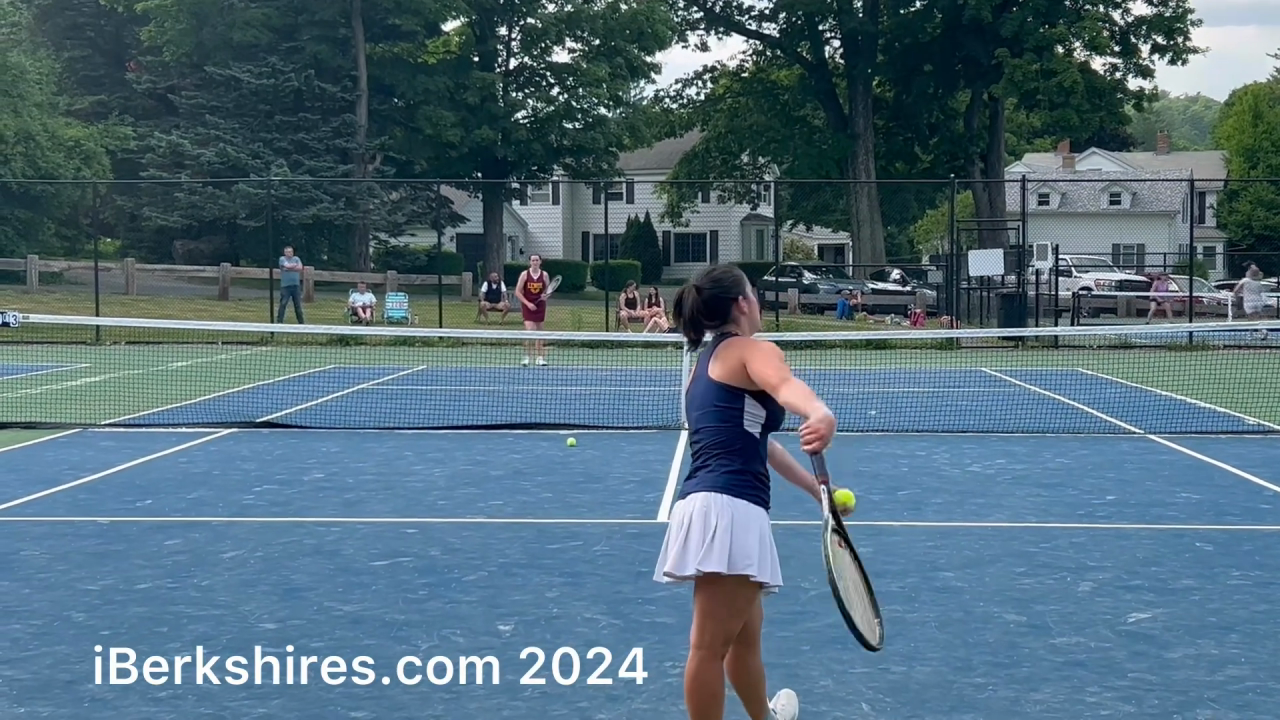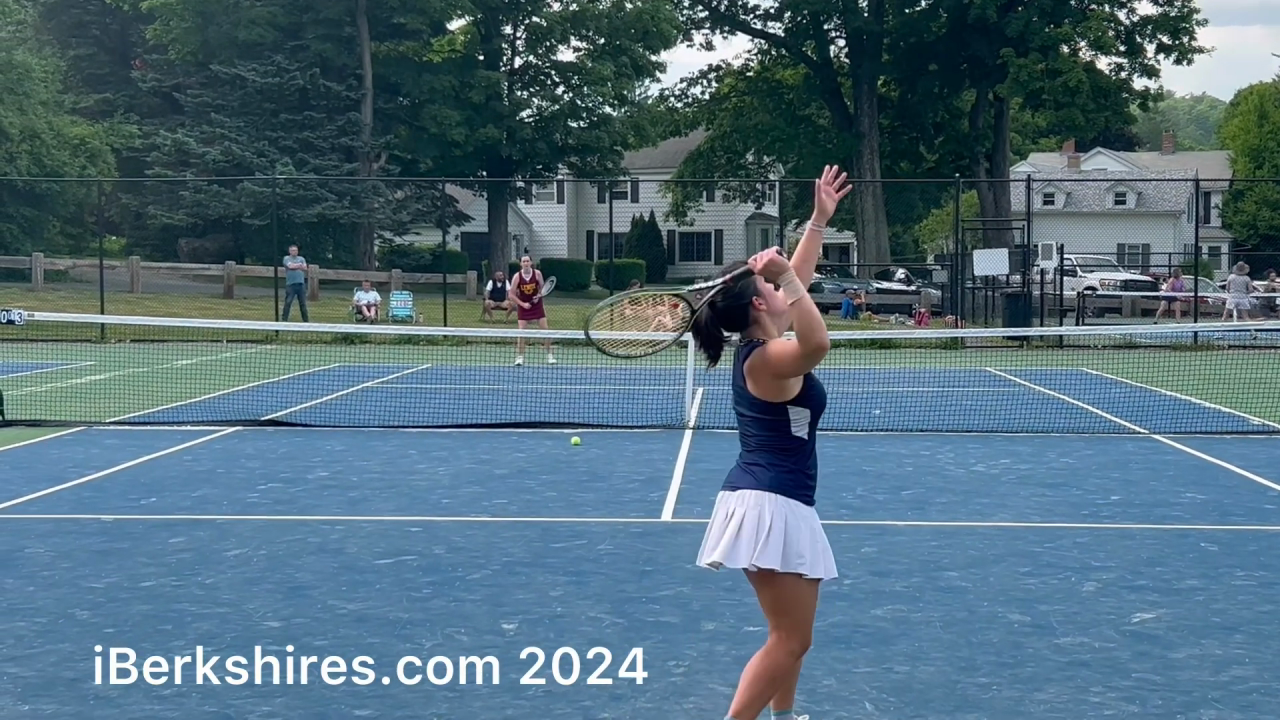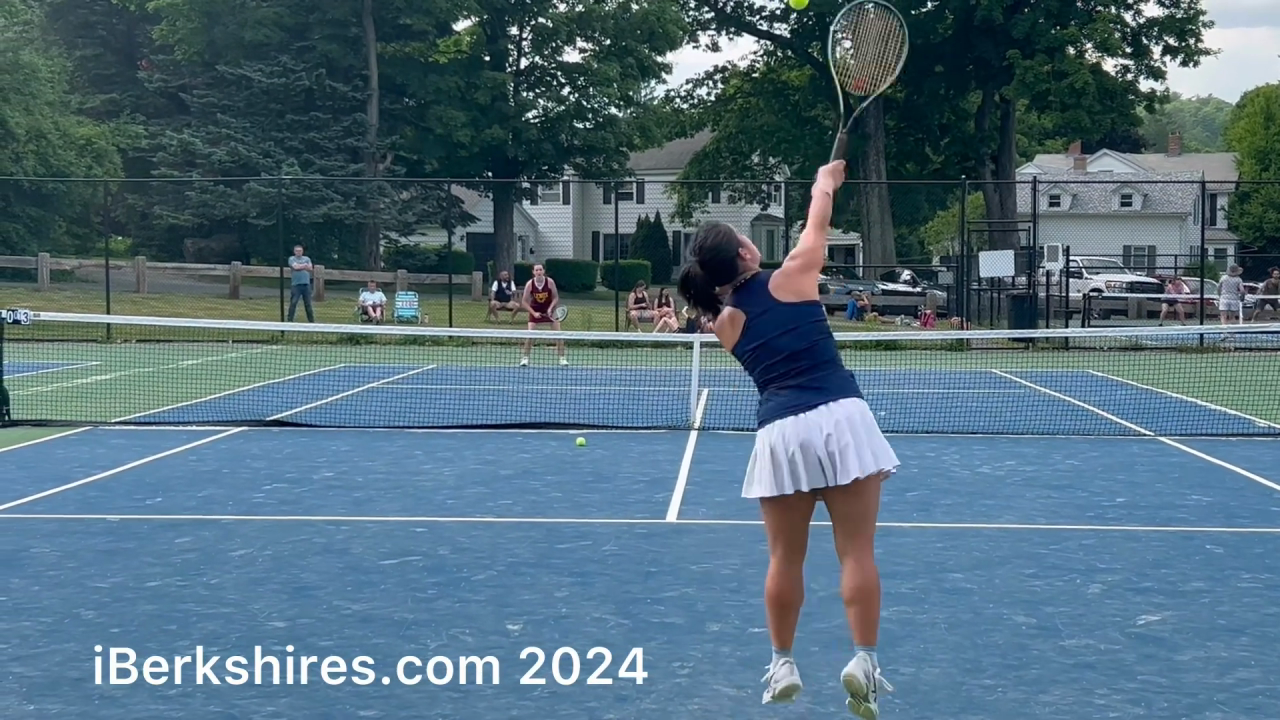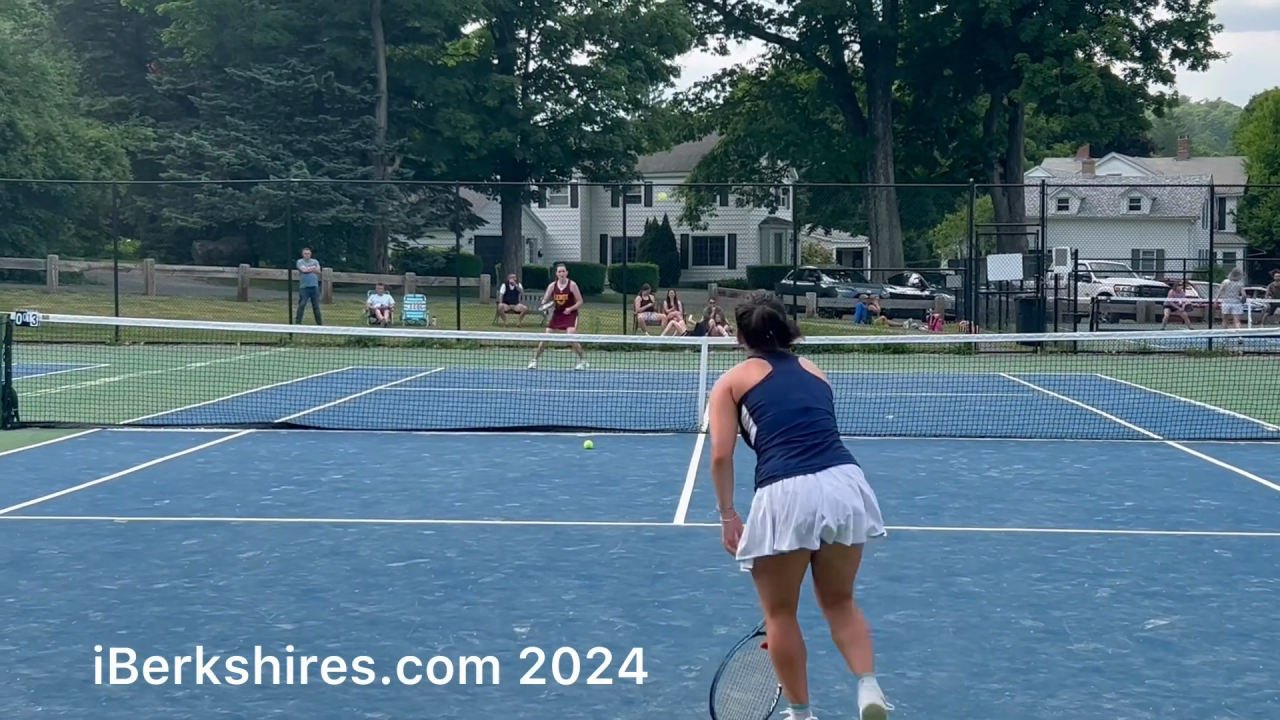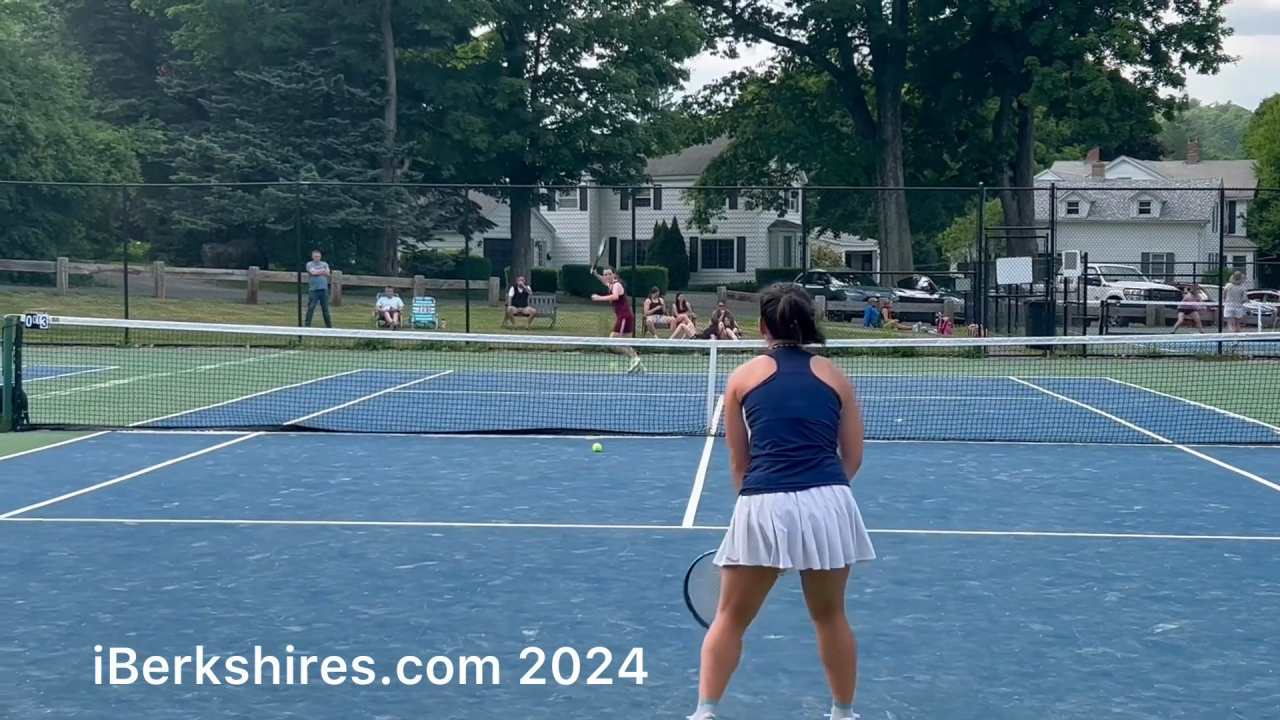
dt=0.5s
person 1, frame 1
left shoulder: (709, 363)
right shoulder: (749, 350)
right elbow: (788, 386)
left wrist: (813, 484)
right wrist: (820, 415)
left hip: (706, 505)
right hip: (729, 509)
left knee: (745, 633)
right knee: (711, 645)
person 1, frame 2
left shoulder: (756, 349)
right shoulder: (769, 362)
left elbow: (794, 284)
right elbow: (816, 343)
left wrist: (818, 221)
right wrist: (780, 274)
left hip: (750, 501)
right hip: (776, 509)
left knee: (792, 620)
right knee: (791, 636)
person 1, frame 3
left shoulder: (726, 323)
right shoulder: (792, 276)
right elbow: (819, 222)
right wrist: (825, 182)
left hip: (780, 436)
right hip: (838, 421)
left knee: (785, 559)
right knee: (857, 553)
left ankle: (783, 664)
right ankle: (864, 660)
person 1, frame 4
left shoulder: (732, 381)
right shoulder: (812, 371)
left elbow: (721, 456)
left wrist: (728, 513)
left hip: (785, 495)
right hip: (844, 483)
left knee: (779, 612)
right knee: (840, 603)
person 1, frame 5
left shoulder: (742, 377)
right shoulder: (834, 375)
right elbow: (854, 456)
left hip: (764, 507)
right hip: (828, 502)
left knee: (730, 619)
right knee: (831, 615)
